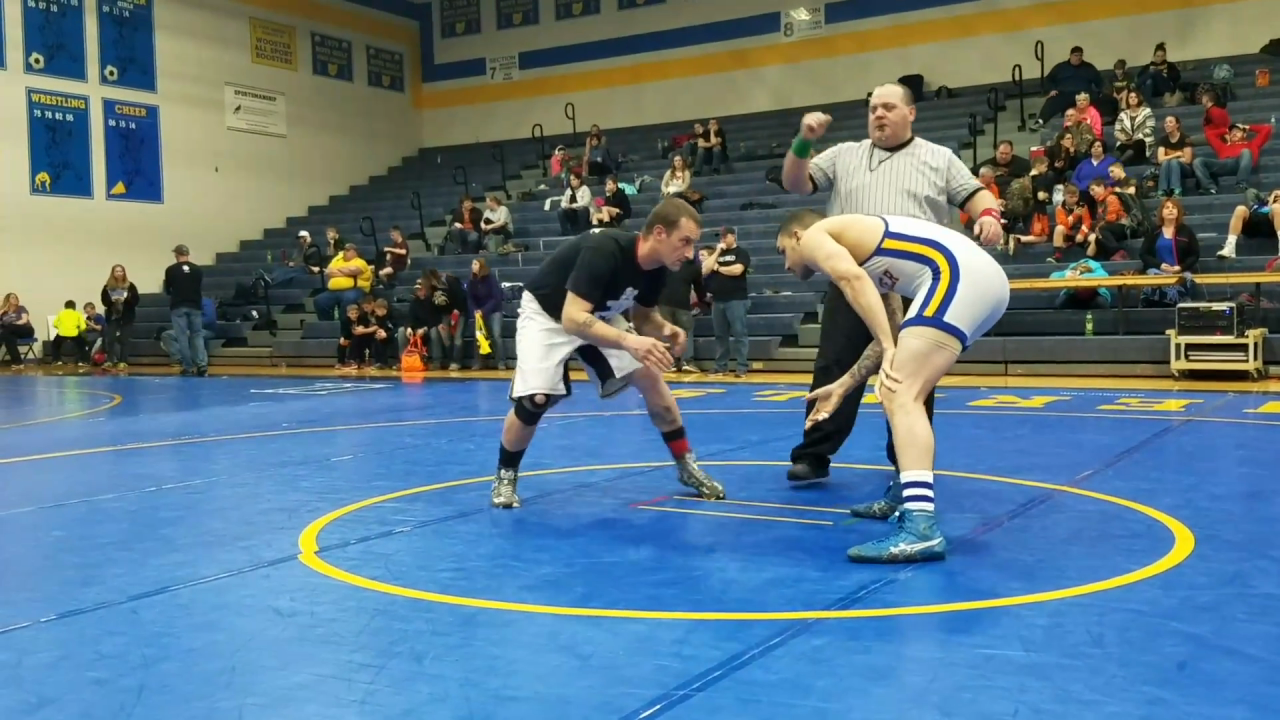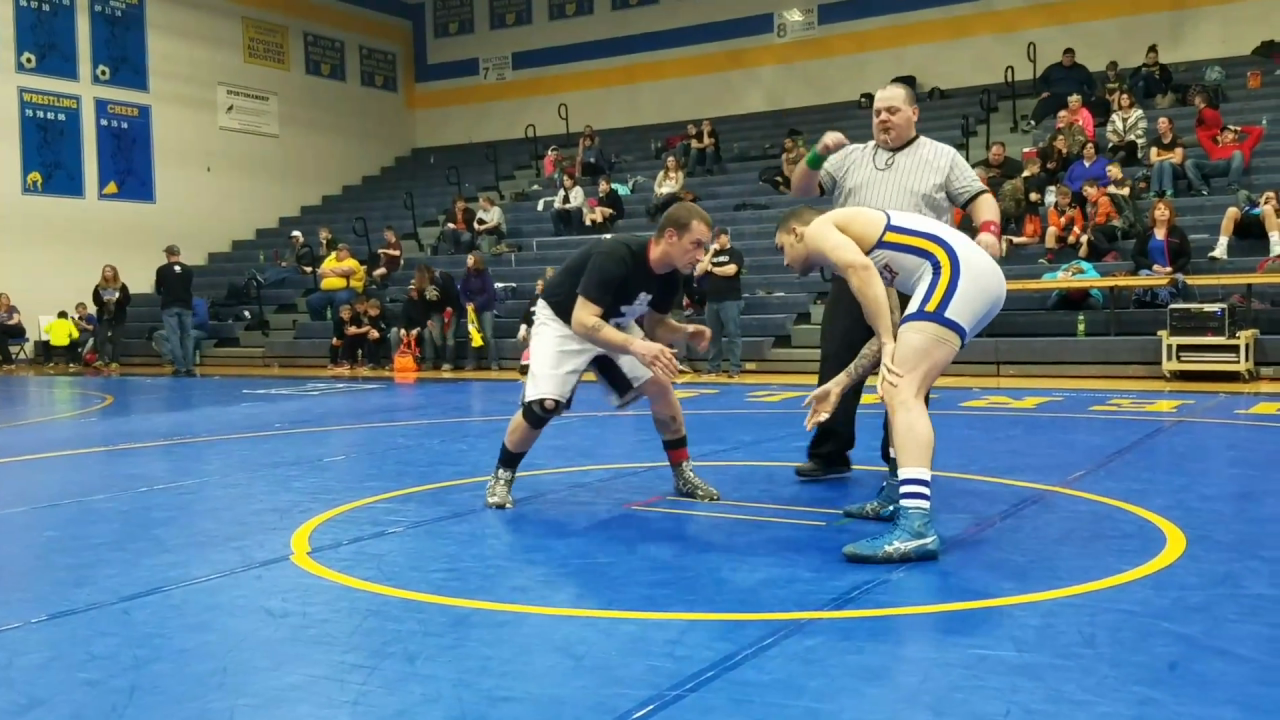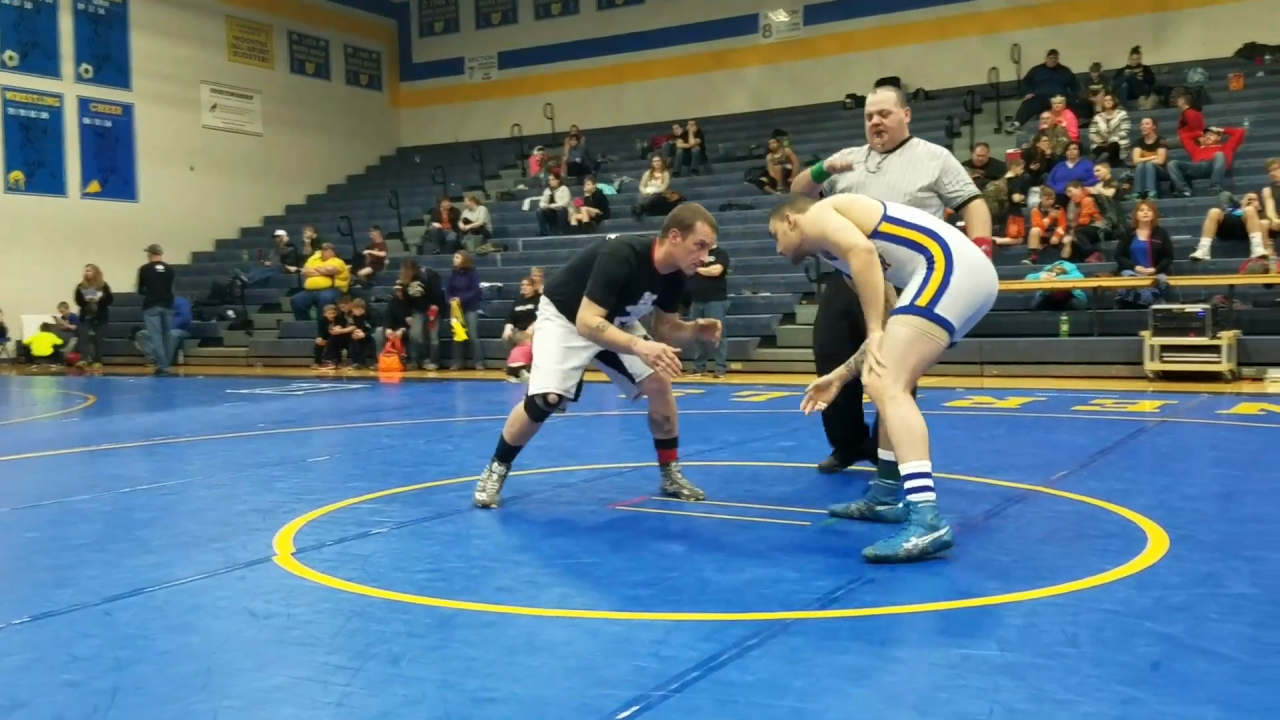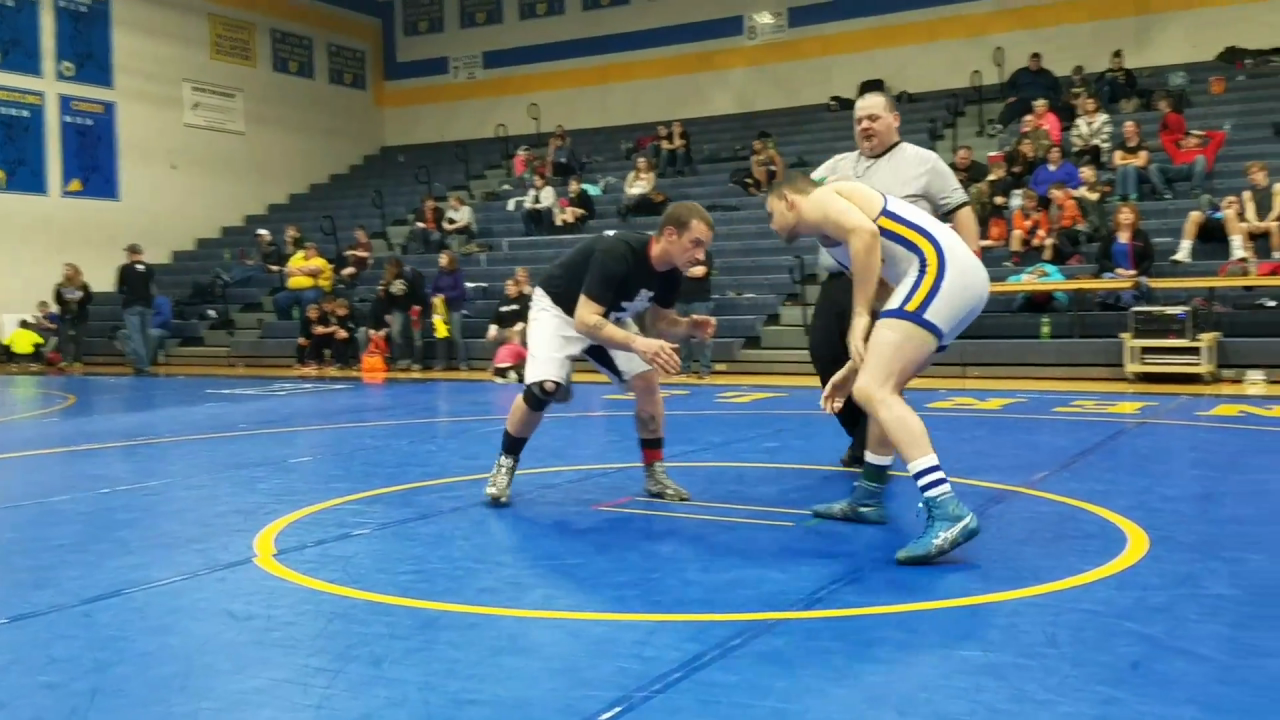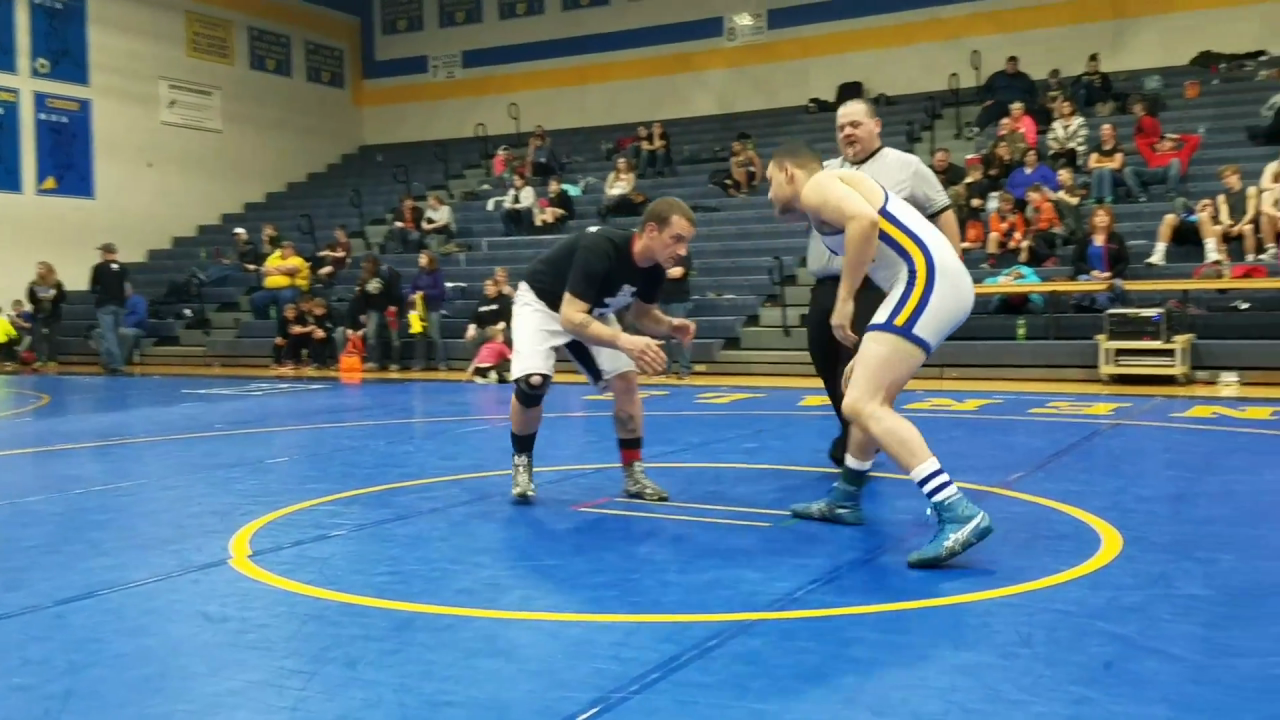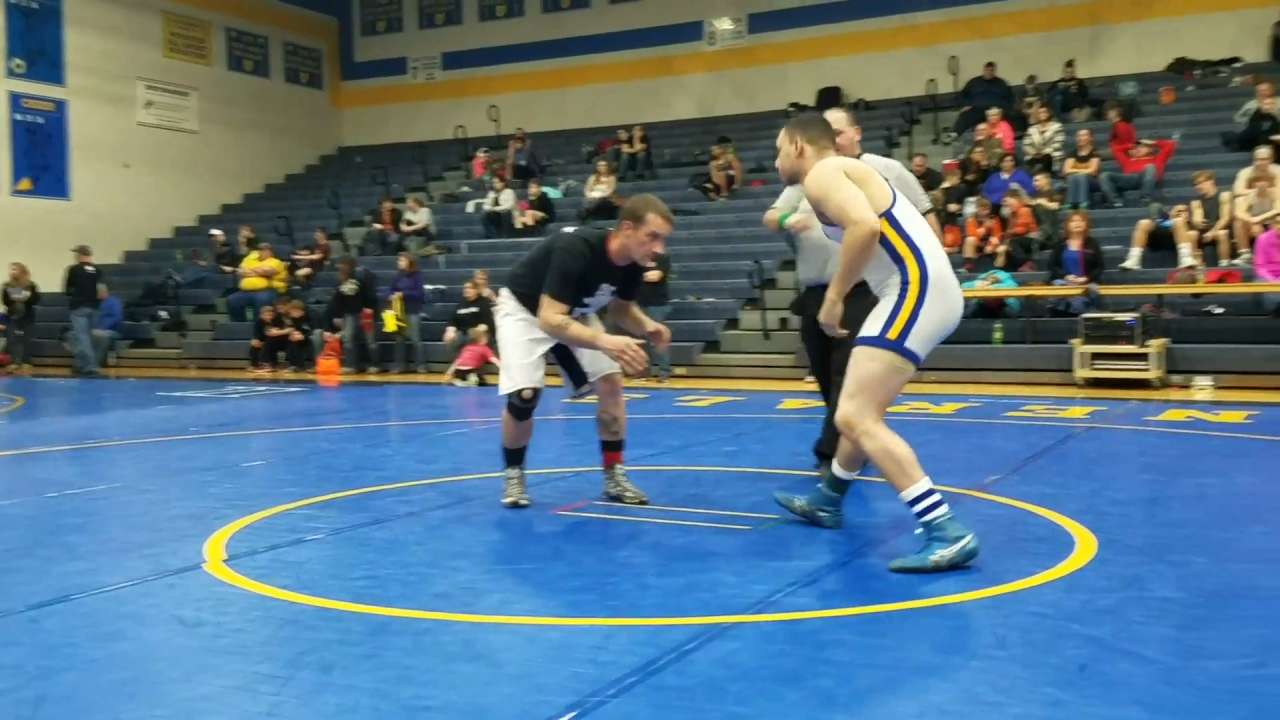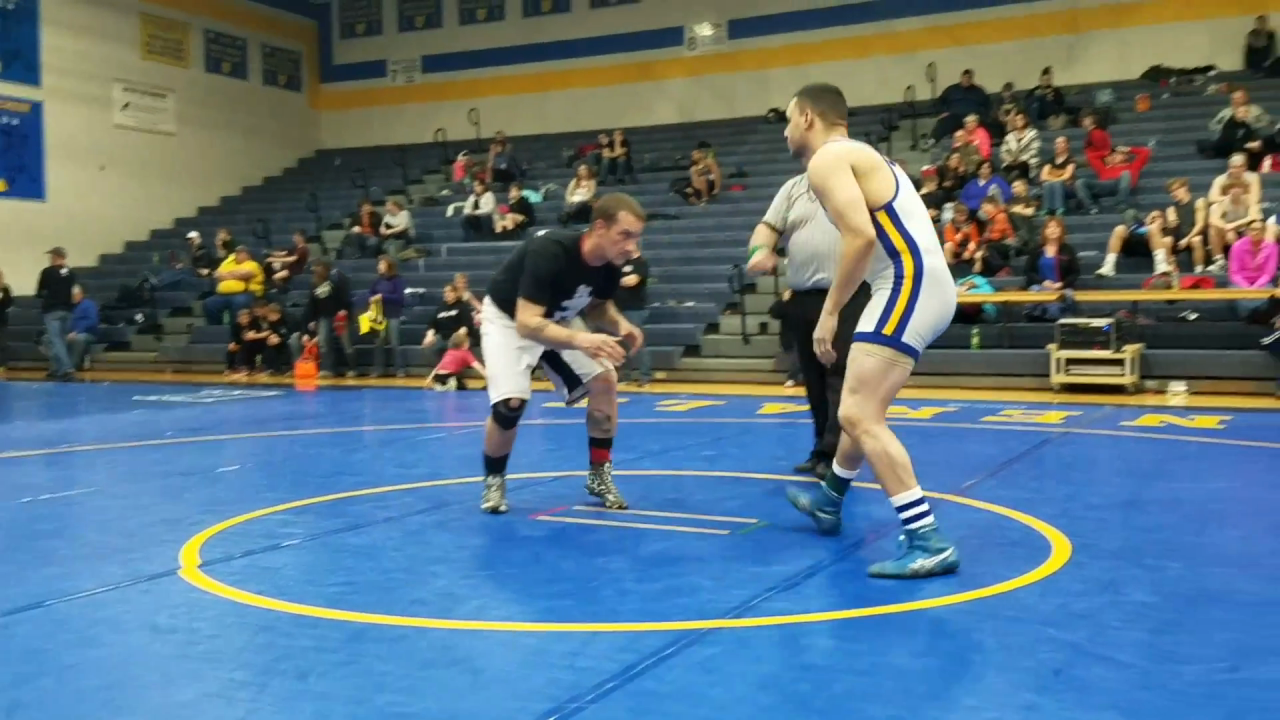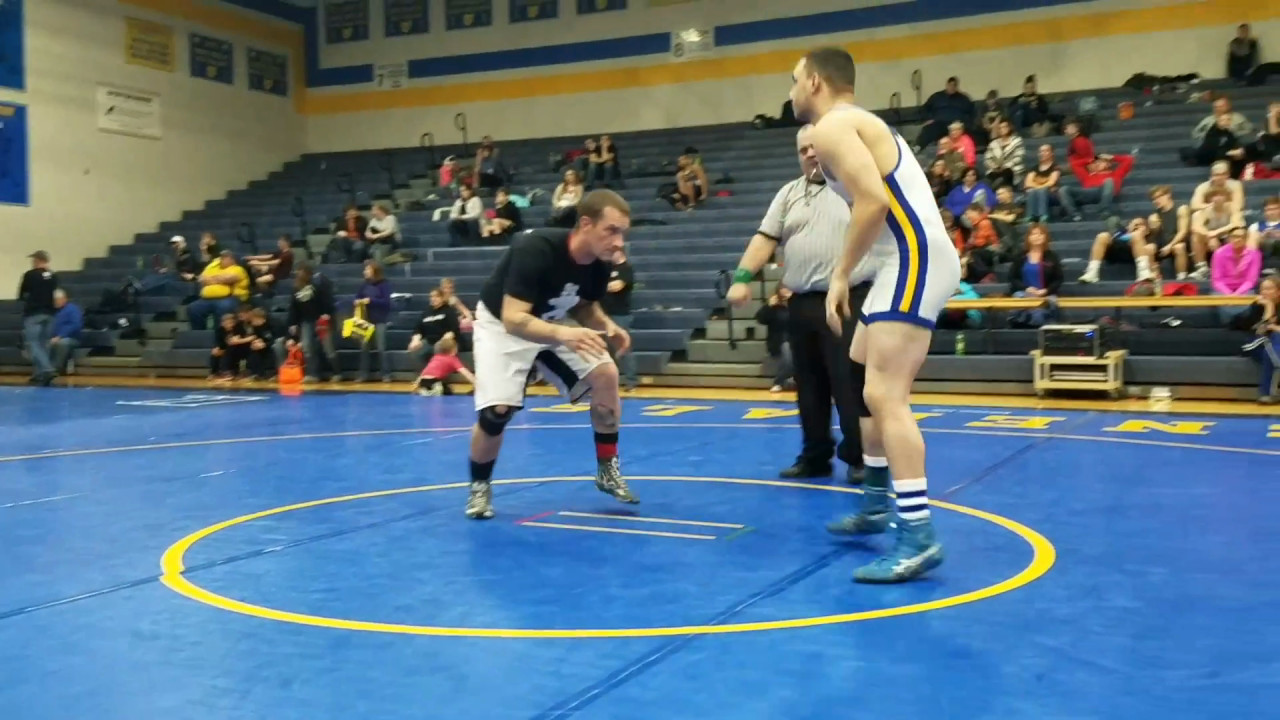
dt=0.1s
person 1, frame 1
left shoulder: (814, 235)
right shoulder: (853, 245)
left elbow: (853, 278)
right elbow: (892, 331)
left wrist: (889, 350)
right wrist: (841, 386)
left hip: (958, 276)
right hip: (985, 277)
left knee: (900, 397)
right knee: (904, 390)
left ankle: (920, 528)
right ankle: (906, 496)
person 1, frame 2
left shoulder: (818, 229)
right shoulder: (853, 238)
left elbow: (860, 268)
right elbow: (890, 328)
left wrist: (888, 343)
right wrist: (839, 385)
left hip: (958, 272)
right hip: (981, 274)
left knee: (901, 393)
right knee: (904, 386)
left ankle: (916, 526)
right ankle: (900, 496)
person 1, frame 3
left shoulder: (815, 218)
right shoulder: (838, 248)
left elbow: (863, 251)
right elbow: (889, 330)
left wrist: (874, 335)
right wrist: (840, 375)
left hip: (950, 269)
right hip: (973, 272)
left knee: (886, 388)
right knee: (890, 382)
left ankle: (926, 519)
right ankle: (886, 493)
person 1, frame 4
left shoulder: (816, 202)
right shoulder: (836, 225)
left elbow: (865, 232)
right elbow: (889, 329)
left wrist: (859, 319)
right wrist: (853, 367)
left hip: (941, 270)
right hip: (963, 274)
left knee: (872, 391)
right knee: (881, 385)
left ankle: (947, 513)
right ankle: (869, 495)
person 1, frame 5
left shoulder: (815, 188)
right shoulder: (844, 192)
left elbow: (863, 217)
left wrist: (843, 296)
right wrist: (863, 357)
left hip: (928, 284)
right hip: (948, 286)
left knee: (862, 404)
right knee: (868, 393)
left ankle: (958, 514)
right ankle: (845, 497)
person 1, frame 6
left shoulder: (823, 176)
right shoulder: (844, 180)
left elbow: (863, 226)
left wrist: (833, 296)
right wrist: (859, 325)
left hip: (917, 292)
right hip: (931, 291)
left knee: (854, 417)
right knee: (861, 405)
left ankle: (948, 532)
right ankle: (827, 499)
person 1, frame 7
left shoulder: (827, 160)
right shoulder: (857, 159)
left elbow: (860, 233)
left wrist: (830, 311)
left hip: (910, 287)
right hip: (918, 286)
left knee: (859, 416)
right knee: (858, 405)
left ankle: (927, 542)
right ankle: (829, 502)
person 1, frame 8
left shoulder: (832, 126)
right shoulder: (859, 127)
left elbow: (872, 201)
left wrist: (841, 275)
left hip: (915, 261)
right hip: (916, 261)
left knee: (884, 396)
right knee: (866, 377)
left ankle: (917, 538)
right ankle: (876, 502)
person 2, frame 1
left shoulder: (939, 158)
right shoulder: (845, 156)
left elbow: (976, 194)
right elbow: (794, 182)
left wrist: (989, 214)
right wrist: (804, 142)
right knee: (835, 367)
right ankle: (813, 457)
person 2, frame 2
left shoulder: (942, 156)
right shoulder: (850, 157)
left elbow: (979, 197)
right elbow: (802, 189)
left wrist: (988, 229)
right wrist: (818, 153)
right hip: (852, 281)
right knee: (837, 365)
left ankle: (902, 460)
right ankle: (829, 454)
person 2, frame 3
left shoulder: (934, 159)
right shoulder: (846, 160)
left elbow: (971, 205)
right elbow: (798, 192)
left wrist: (981, 248)
right wrist: (824, 168)
right hip: (844, 281)
right knee: (831, 360)
left ankle: (889, 455)
right ankle: (851, 446)
person 2, frame 4
left shoulder: (924, 162)
right shoulder: (839, 165)
left elbow: (961, 211)
right wrist: (821, 183)
right hip: (837, 285)
right knee: (827, 360)
right ankle: (862, 440)
person 2, frame 5
left shoulder: (906, 167)
right shoulder: (825, 173)
left elbow: (943, 215)
left hip: (876, 290)
right hip: (827, 289)
right knee: (830, 368)
person 2, frame 6
left shoulder: (888, 171)
left elbow: (925, 219)
right elbow: (770, 219)
right wrist: (788, 219)
left hip: (864, 293)
right hip: (815, 295)
right knee: (828, 375)
left ankle: (835, 453)
right ankle: (838, 446)
person 2, frame 7
right shoulder: (793, 190)
right elbow: (768, 228)
right wrist: (757, 253)
left hip: (852, 300)
right hip: (805, 303)
left knee: (844, 378)
right knee: (817, 382)
left ankle: (836, 456)
right ankle: (825, 451)
person 2, frame 8
right shoulder: (789, 193)
right elbow: (764, 240)
right wrist: (741, 279)
left hip: (848, 301)
right hip: (804, 304)
left knee: (849, 378)
right knee: (809, 385)
left ankle: (859, 455)
right ankle: (814, 456)
person 3, frame 1
left shoulder: (656, 269)
right shoulder: (604, 251)
left elbow: (644, 314)
right elbow: (574, 317)
left wrist: (664, 329)
right wrist: (629, 340)
left hip: (601, 317)
right hip: (546, 313)
left knee: (649, 378)
right knee: (533, 401)
left ankle: (687, 468)
right ankle: (505, 475)
person 3, frame 2
left shoulder: (670, 276)
right shoulder: (616, 256)
left elbow: (658, 325)
right elbow: (582, 322)
left wrist: (684, 332)
right wrist: (634, 346)
left hip: (613, 324)
right hip: (560, 320)
left knee: (660, 387)
right knee: (543, 405)
left ankle: (683, 474)
right ankle: (502, 475)
person 3, frame 3
left shoulder: (675, 275)
right shoulder: (619, 256)
left elbow: (665, 326)
right elbow: (587, 323)
left wrist: (695, 330)
right wrist: (640, 346)
left hip: (614, 320)
right hip: (563, 317)
left knee: (659, 384)
right knee: (545, 400)
left ankle: (671, 474)
right ankle: (497, 469)
person 3, frame 4
left shoulder: (670, 272)
right shoulder: (616, 252)
left elbow: (660, 322)
right elbow: (585, 320)
left wrist: (690, 326)
right wrist: (638, 343)
left hip: (609, 316)
right hip: (557, 310)
left knee: (648, 381)
right knee: (543, 389)
left ankle: (655, 474)
right ankle: (506, 463)
person 3, frame 5
left shoulder: (654, 266)
right shoulder: (599, 248)
left elbow: (643, 313)
right elbow: (571, 318)
left wrist: (670, 325)
right wrist: (624, 341)
left hip: (592, 312)
right hip: (541, 304)
left knee: (626, 381)
right knee: (534, 383)
left ankle: (633, 474)
right ankle: (522, 462)
person 3, frame 6
left shoulder: (632, 265)
right shoulder: (575, 249)
left elbow: (621, 310)
right elbow: (550, 320)
left wrist: (647, 327)
right wrist: (603, 341)
left hip: (574, 313)
right hip: (524, 310)
left knee: (611, 384)
right knee: (524, 394)
left ankle: (614, 477)
right ankle: (513, 474)
person 3, frame 7
left shoulder: (611, 265)
right shoulder: (548, 251)
left elbow: (599, 307)
right elbow: (526, 323)
left wrist: (620, 326)
right wrist: (579, 340)
left hip: (559, 321)
right hip: (509, 318)
left knee: (604, 382)
right knee: (510, 405)
left ankle: (600, 476)
right ankle: (493, 482)
person 3, frame 8
left shoulder: (599, 263)
right shoulder: (536, 249)
left elbow: (585, 307)
right elbow: (513, 319)
left wrist: (607, 327)
right wrist: (562, 334)
left hip: (551, 321)
right hip: (500, 324)
left knee: (606, 376)
right knee: (497, 411)
left ankle: (608, 471)
right ankle: (479, 487)
